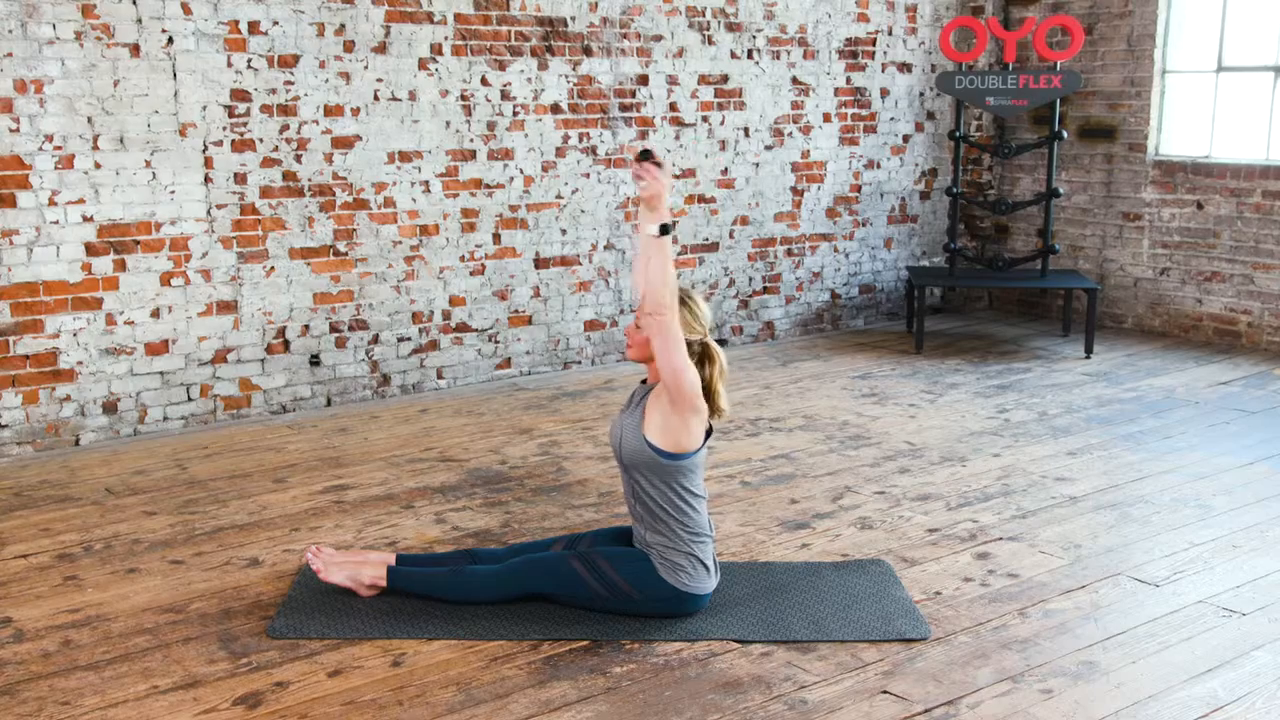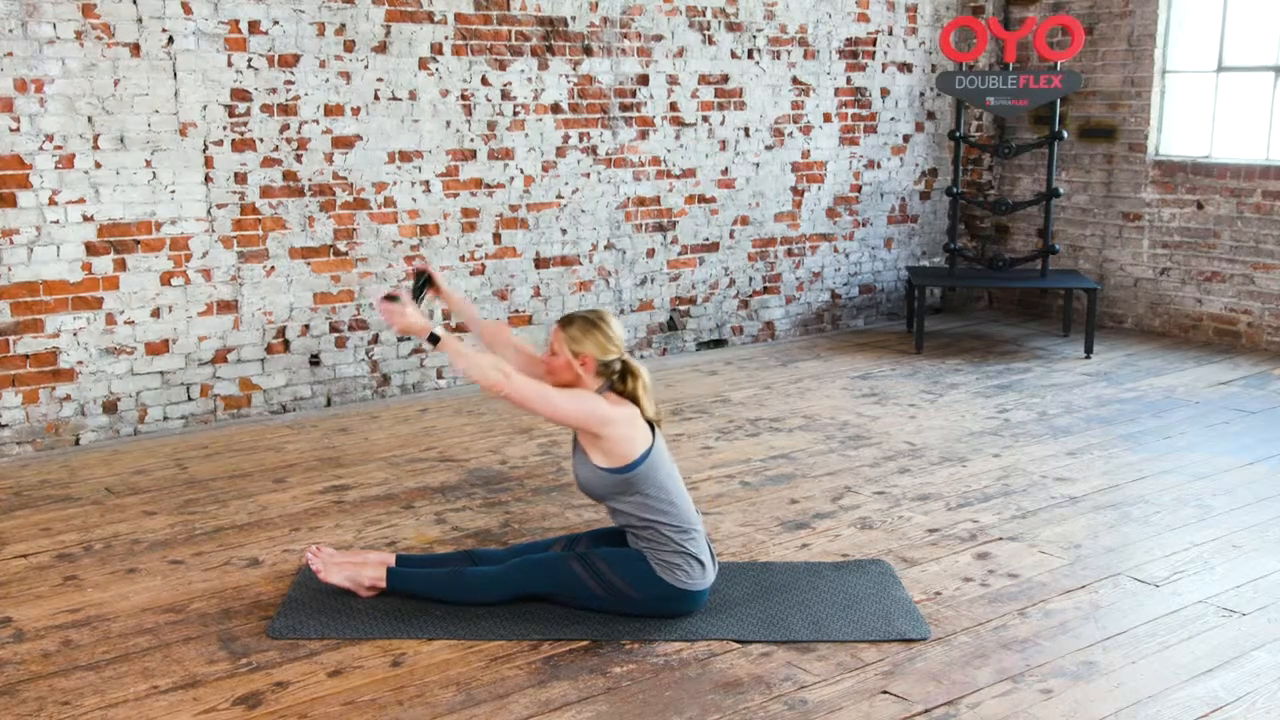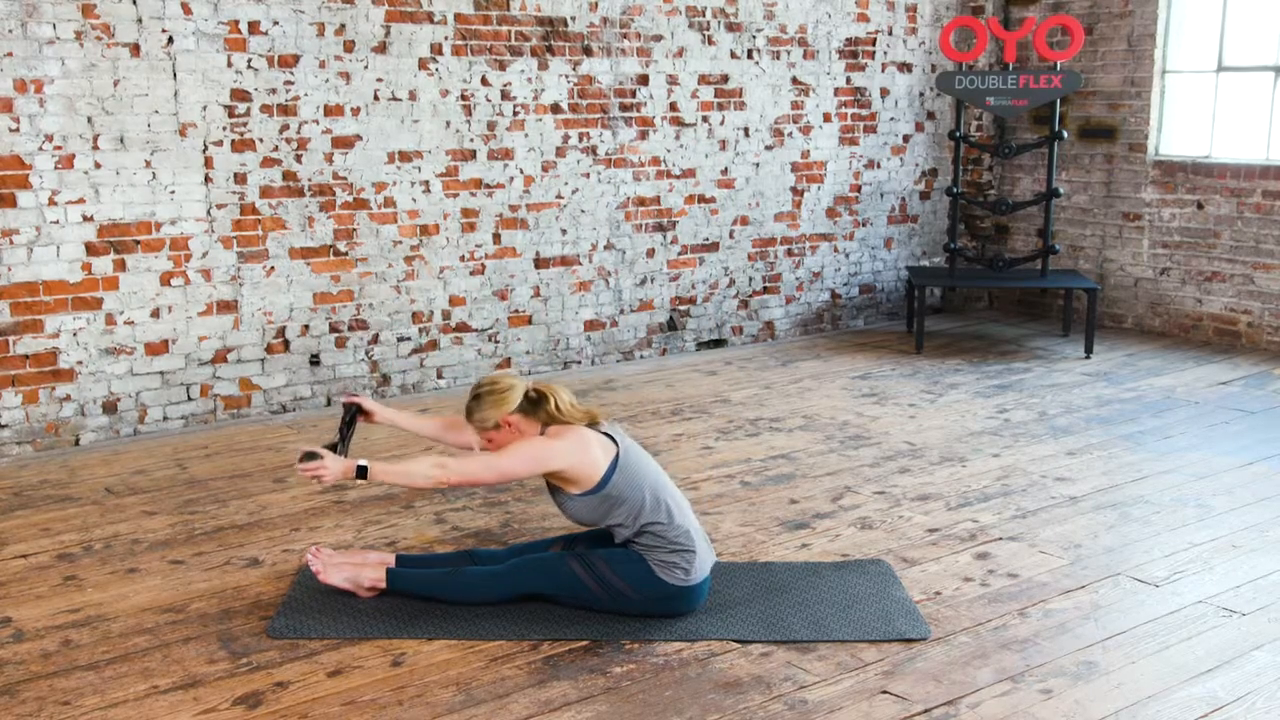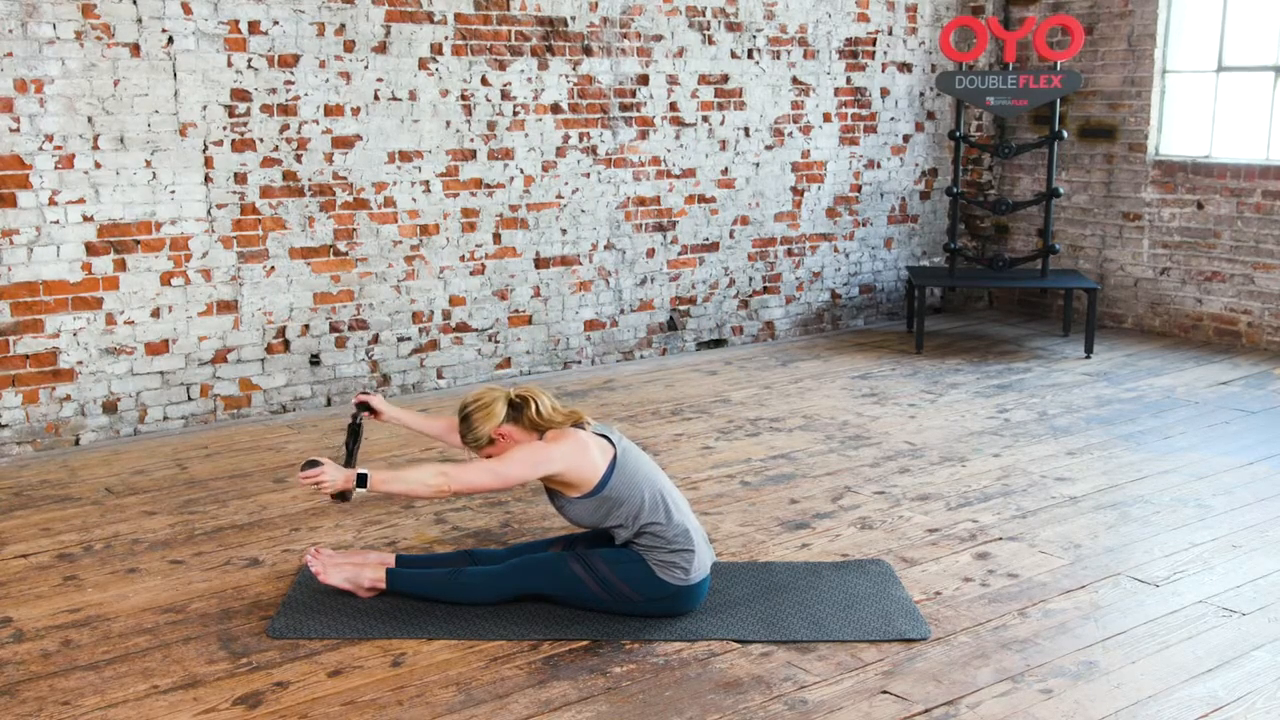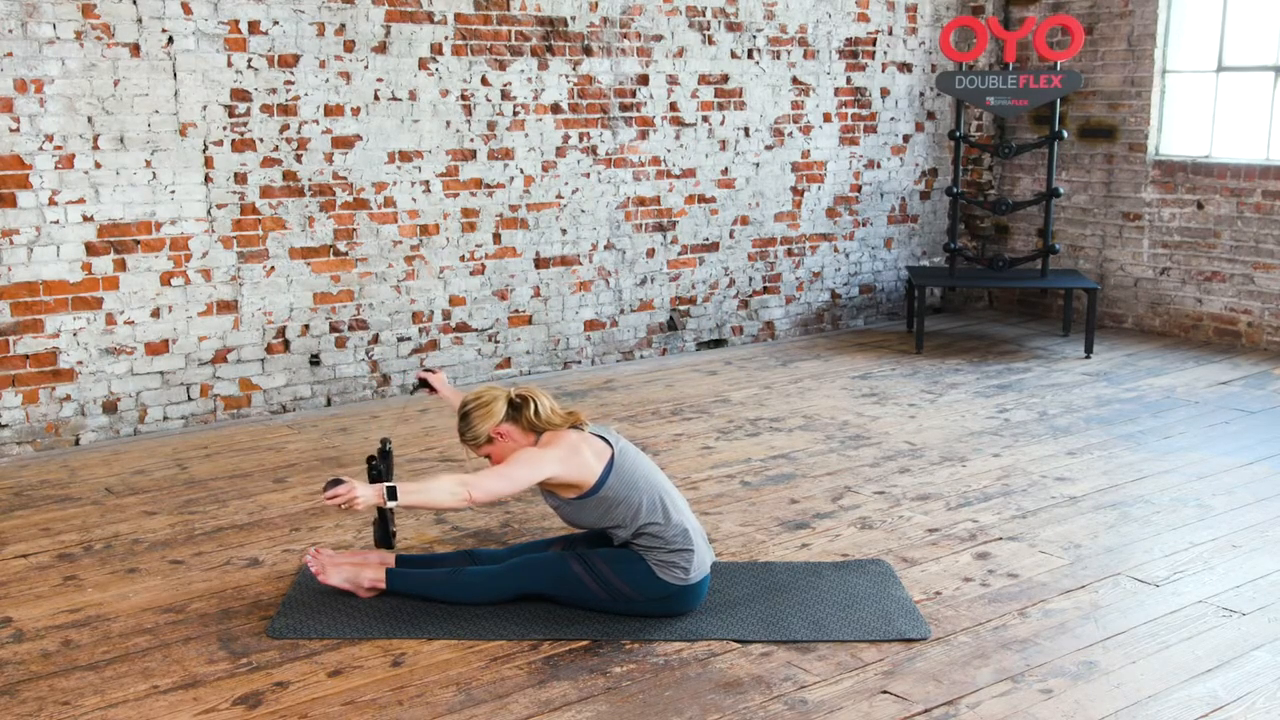
dt=0.7s
person 1, frame 1
left shoulder: (682, 401)
right shoulder: (657, 386)
left elbow: (662, 311)
right elbow: (650, 291)
left wrist: (659, 219)
right wrist: (650, 212)
left hip: (675, 580)
right hip: (654, 548)
left knee: (528, 575)
right knee: (516, 555)
left ankle: (378, 578)
right ankle: (383, 562)
person 1, frame 2
left shoulder: (604, 414)
right shoulder: (596, 391)
left elbow: (502, 381)
right elbow: (515, 356)
left wrist: (425, 332)
right wrist: (453, 302)
left hip: (672, 581)
right hip: (656, 552)
left knee: (522, 578)
right knee: (512, 558)
left ankle: (378, 576)
right ankle: (384, 564)
person 1, frame 3
left shoulder: (558, 447)
right shoulder: (553, 424)
left elbow: (446, 472)
right elbow: (457, 431)
left wrist: (353, 469)
right wrist: (383, 414)
left hip: (671, 578)
right hip: (649, 548)
left knee: (522, 577)
right knee: (507, 558)
left ankle: (377, 577)
right ankle: (383, 562)
person 1, frame 4
left shoulder: (555, 451)
right shoulder: (555, 429)
left elbow: (446, 481)
right elbow: (460, 431)
left wrist: (353, 478)
right wrist: (391, 412)
left hip: (670, 578)
right hip: (652, 548)
left knee: (522, 576)
right knee: (507, 557)
left ankle: (377, 578)
right ankle: (384, 562)
person 1, frame 5
left shoulder: (554, 454)
right shoulder: (559, 431)
left elbow: (466, 490)
right elbow: (489, 417)
left wrist: (378, 493)
right wrist: (448, 392)
left hip: (669, 578)
right hip: (656, 551)
left knee: (522, 576)
right knee: (507, 557)
left ankle: (375, 577)
right ankle: (385, 560)
